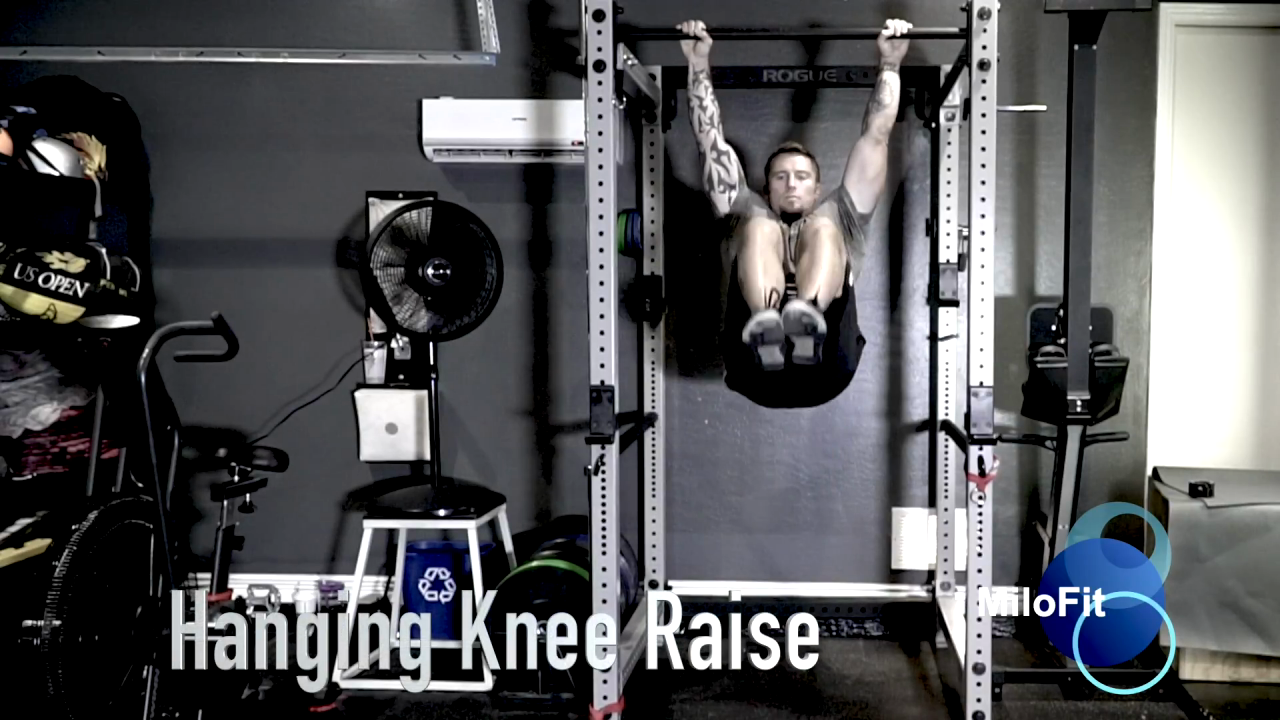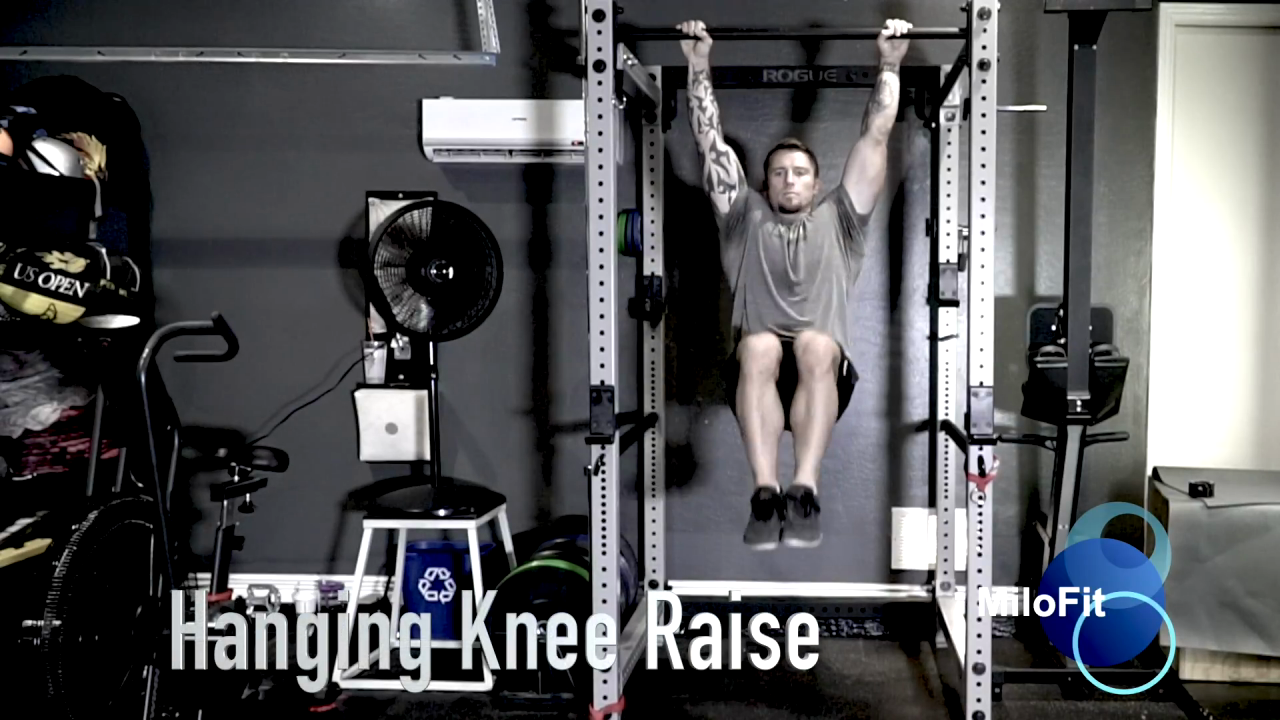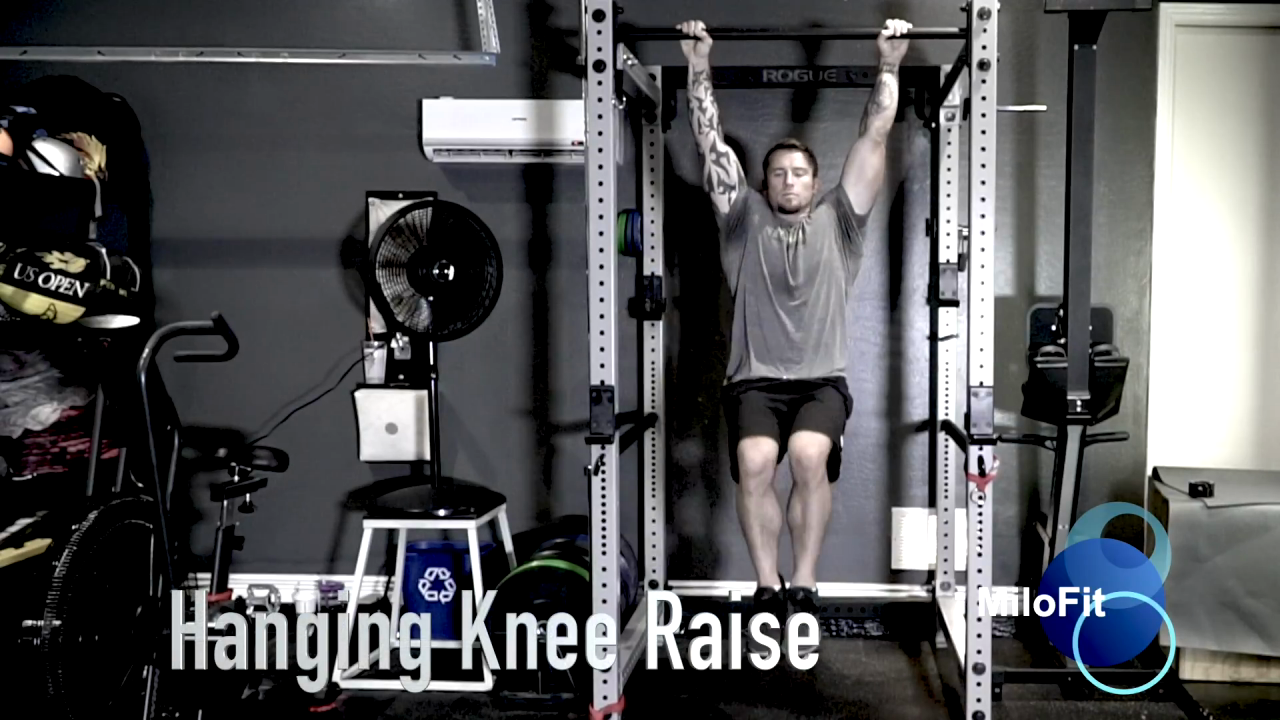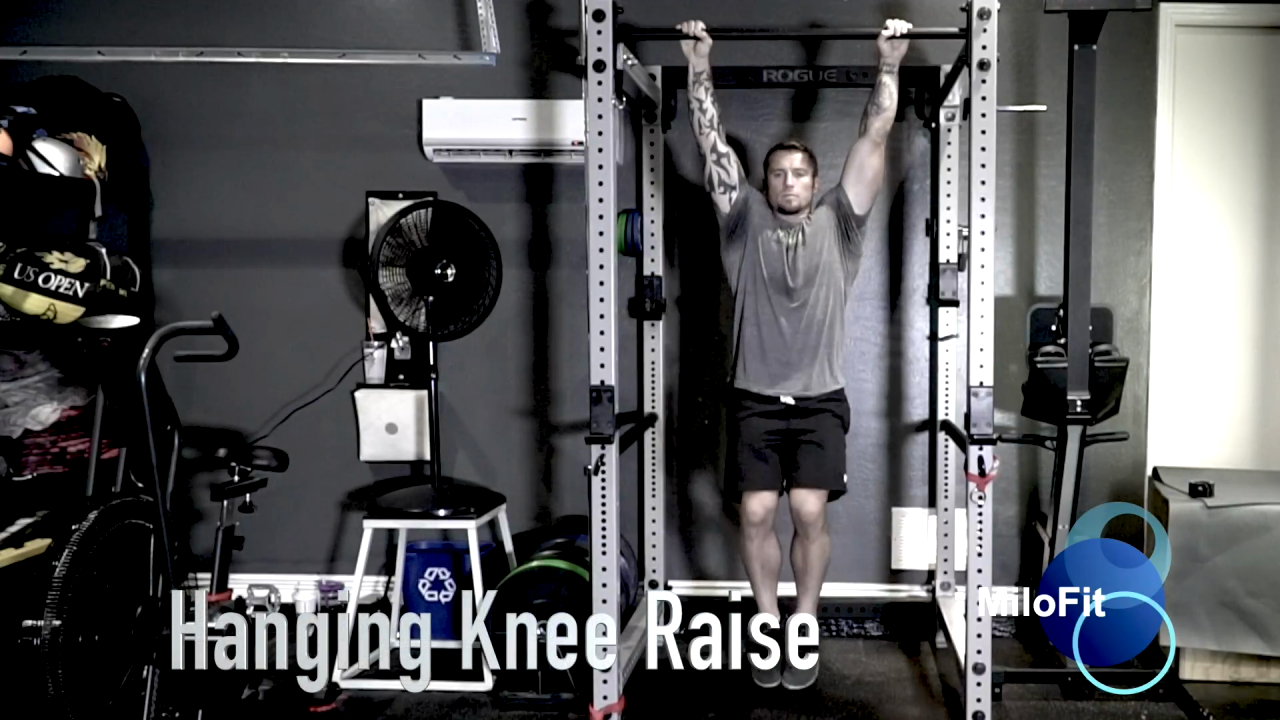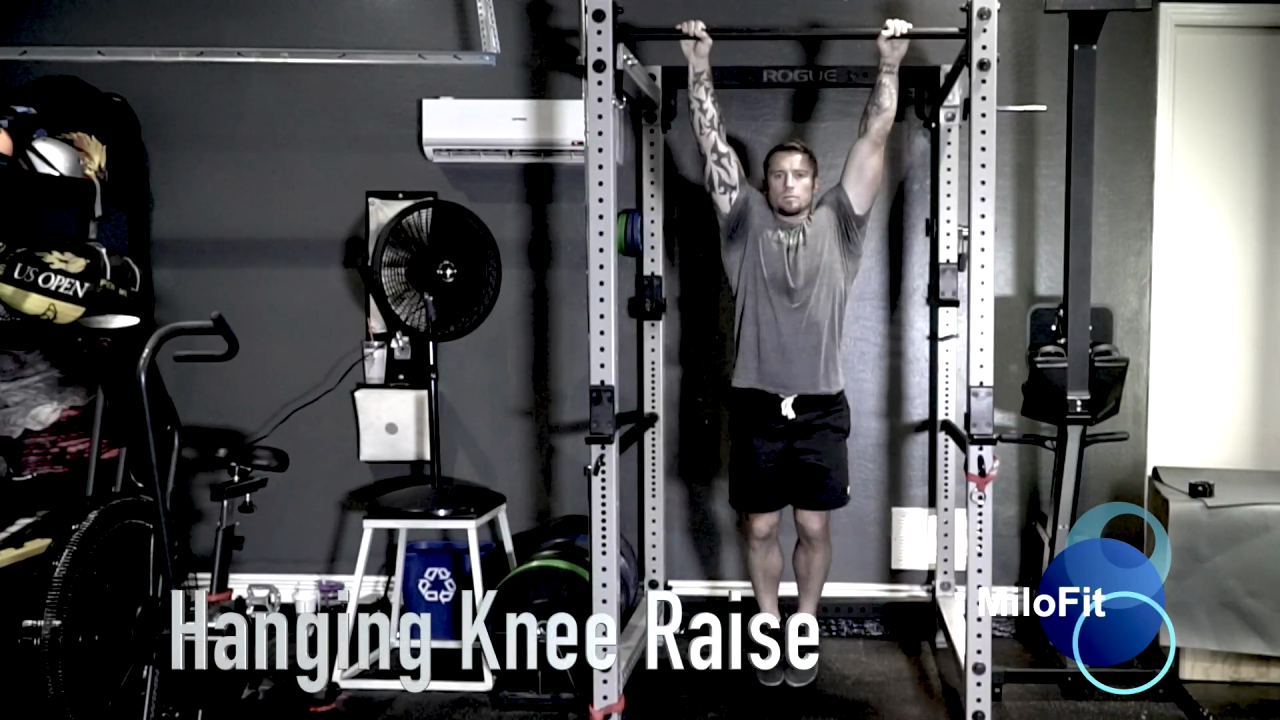
dt=0.2s
person 1, frame 1
left shoulder: (839, 213)
right shoulder: (749, 211)
left elbow: (876, 137)
right elbow: (711, 143)
left wrist: (889, 65)
right wrist: (699, 66)
left knee: (823, 230)
right knee: (759, 231)
left ankle: (807, 316)
right ankle: (765, 325)
person 1, frame 2
left shoulder: (838, 216)
right shoulder: (745, 214)
left elbow: (875, 138)
right elbow: (712, 143)
left wrist: (889, 66)
right wrist: (699, 68)
left hip: (822, 366)
right hip: (760, 376)
left knee: (814, 347)
right knee: (759, 349)
left ankle: (803, 494)
right ankle: (766, 497)
person 1, frame 3
left shoulder: (838, 218)
right shoulder: (743, 219)
left elbow: (873, 138)
right elbow: (711, 144)
left wrist: (889, 65)
right wrist: (699, 67)
left hip: (821, 385)
right hip: (754, 383)
left knee: (809, 455)
right knee: (754, 460)
left ankle: (802, 590)
right ankle: (768, 590)
person 1, frame 4
left shoulder: (838, 220)
right shoulder: (744, 218)
left elbow: (873, 138)
right elbow: (712, 143)
left wrist: (888, 65)
right wrist: (699, 67)
left hip: (820, 400)
right hip: (754, 399)
left knee: (809, 511)
right knee: (756, 511)
right ankle: (769, 626)
person 1, frame 5
left shoulder: (839, 219)
right shoulder: (745, 219)
left elbow: (873, 139)
right elbow: (713, 142)
left wrist: (889, 65)
right wrist: (699, 66)
left hip: (820, 407)
right hip: (756, 404)
left knee: (813, 527)
right knee: (760, 527)
right ankle: (770, 628)
